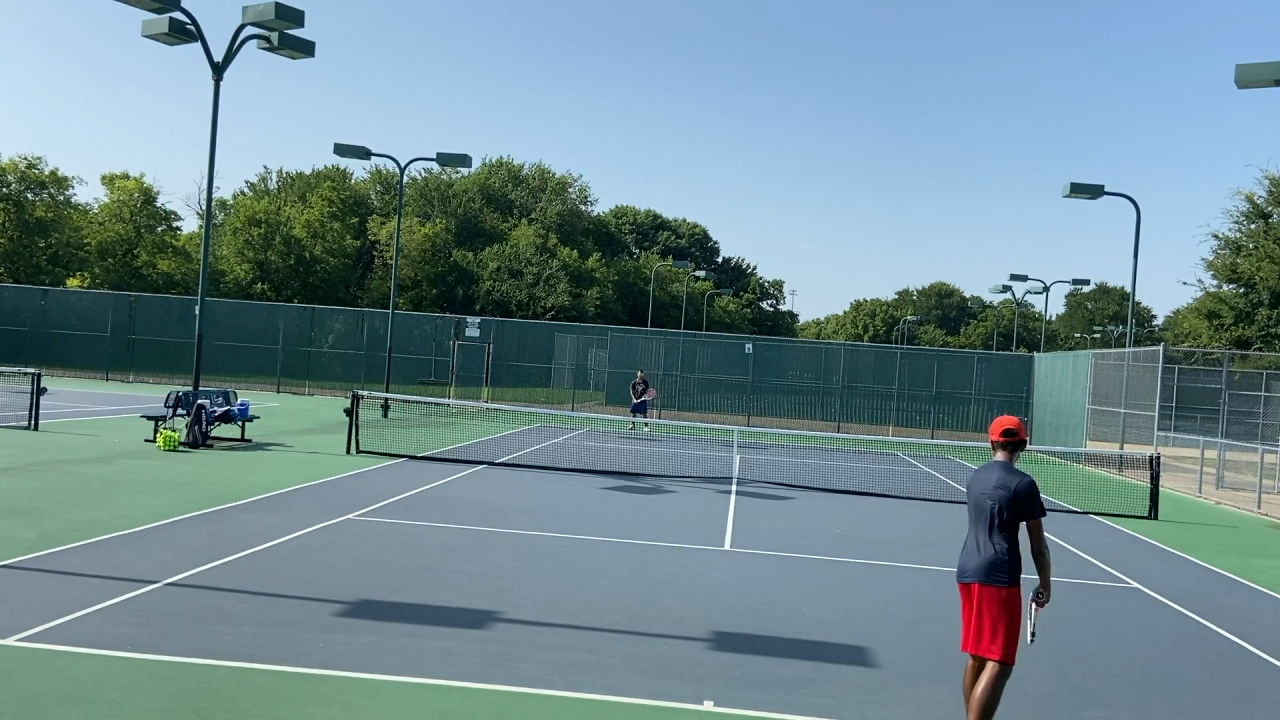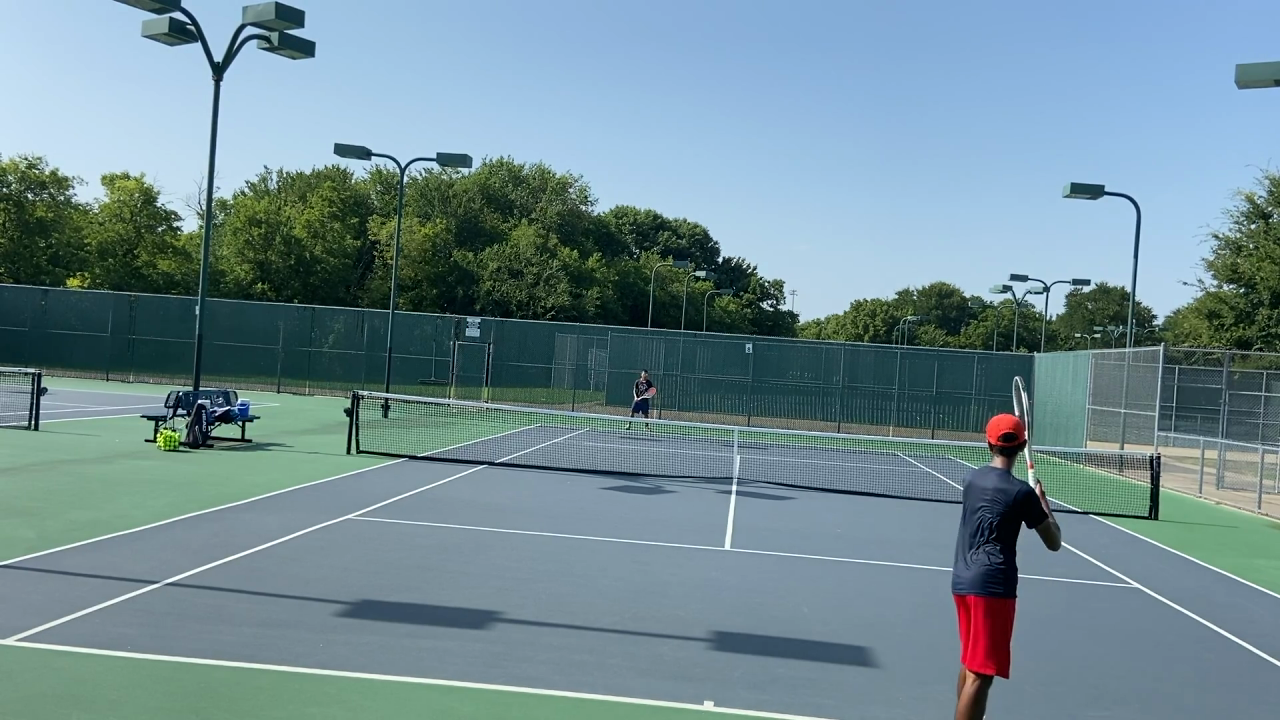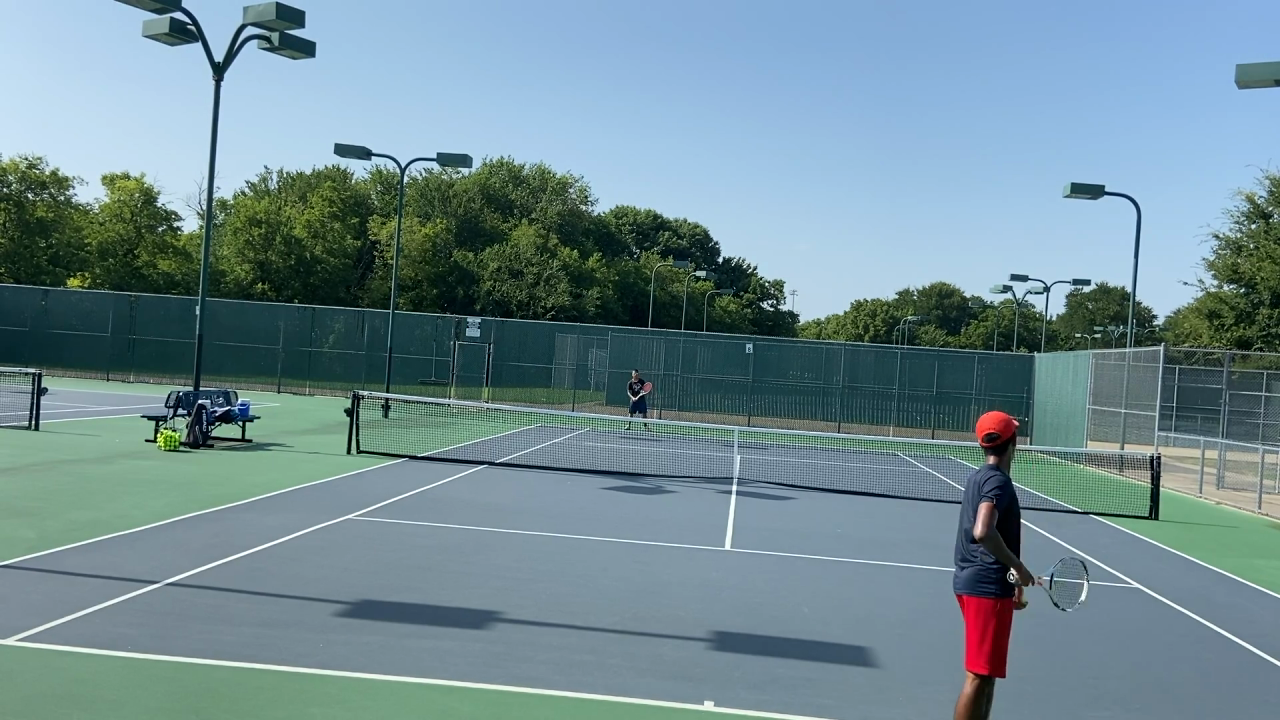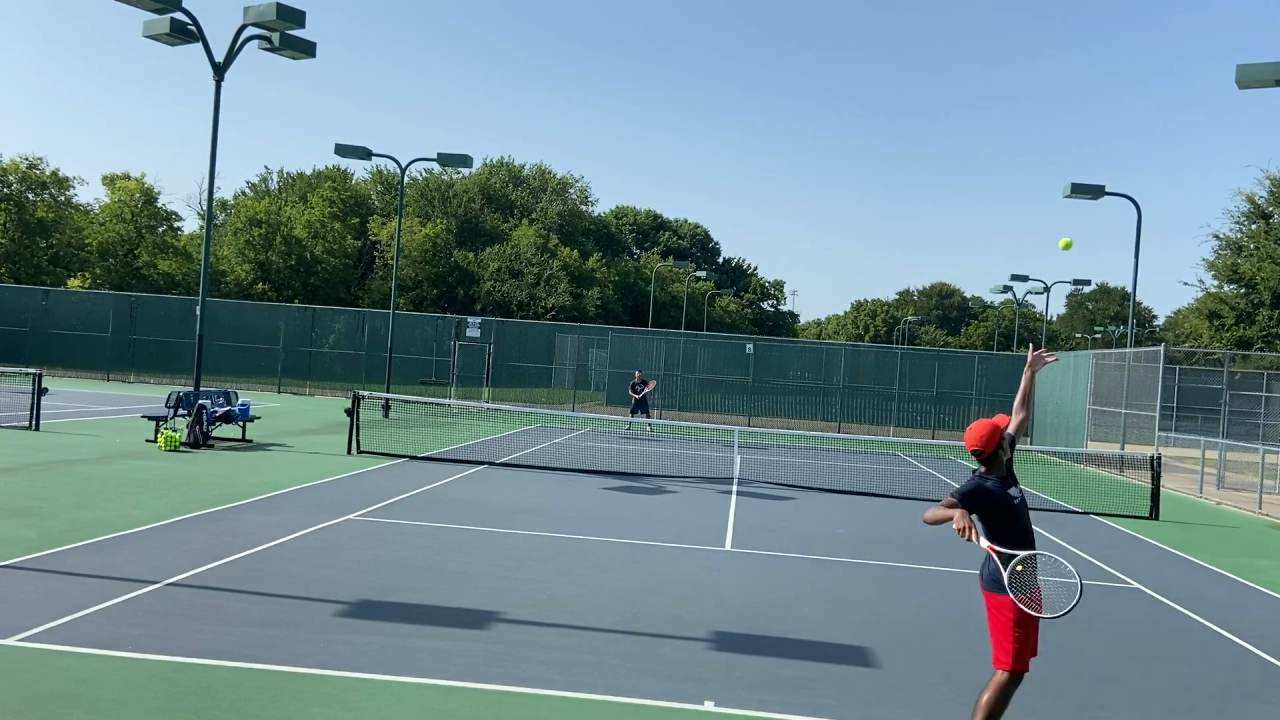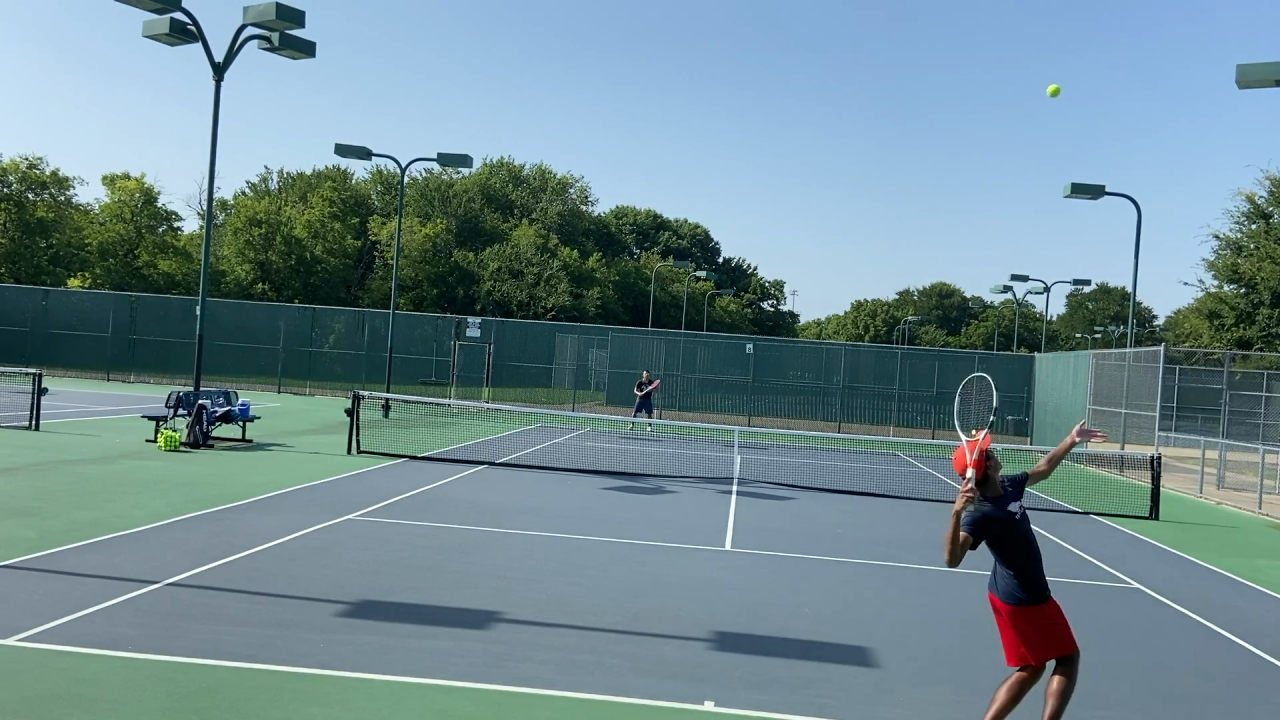
dt=0.4s
person 1, frame 1
left shoulder: (975, 476)
right shoulder: (1022, 483)
right elbow: (1037, 543)
right wrist: (1046, 585)
left hip: (968, 572)
right hip: (998, 577)
left knee: (977, 656)
right knee: (997, 664)
person 1, frame 2
left shoulder: (971, 479)
right shoulder: (1021, 492)
right elbow: (1054, 543)
right wrist: (1043, 504)
left hip: (963, 581)
right hip: (993, 586)
left knee: (971, 665)
right knee: (981, 675)
person 1, frame 3
left shoulder: (980, 476)
right shoulder: (997, 481)
right elbow: (982, 532)
left wrist: (1014, 586)
right wrist: (1018, 567)
left hip: (971, 581)
right hip: (987, 587)
left knee: (984, 670)
right knee: (980, 675)
person 1, frame 4
left shoulder: (1002, 468)
right shoulder: (978, 488)
left elbow: (1020, 416)
right elbow: (930, 514)
left wrist: (1029, 372)
right wrist: (957, 514)
right hip: (1008, 588)
left knee: (1013, 666)
right knee: (1010, 672)
person 1, frame 5
left shoulder: (1006, 486)
right shoulder: (980, 514)
left elbow: (1041, 470)
right elbow: (953, 559)
left wrist: (1073, 439)
right wrist: (956, 512)
left hip: (1009, 593)
right hip: (1026, 597)
left knee: (1028, 668)
right knee: (1067, 659)
